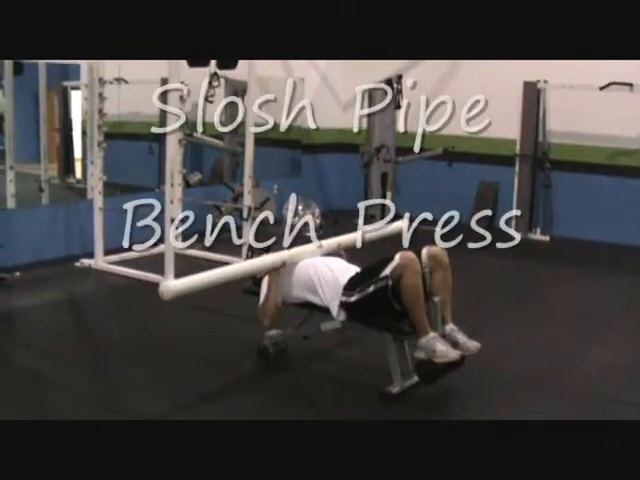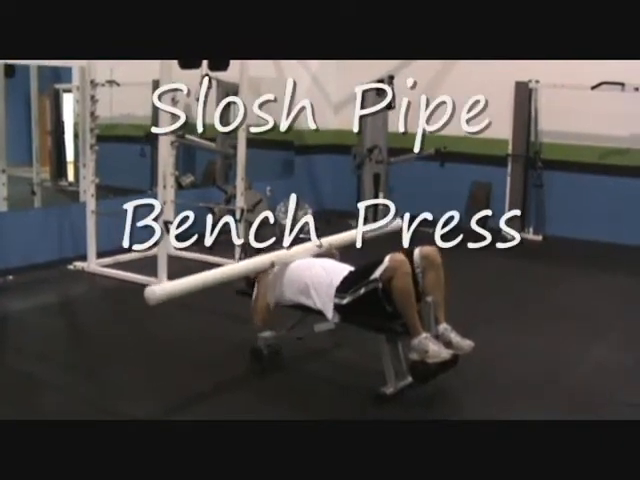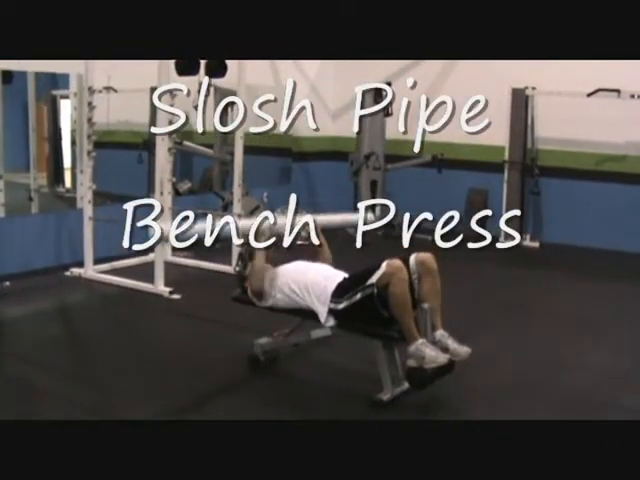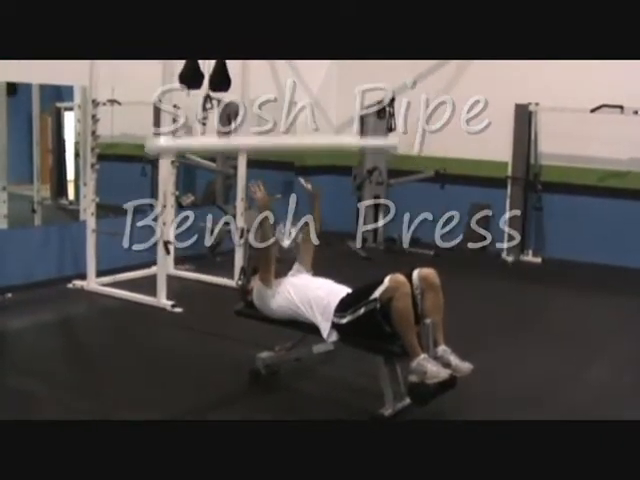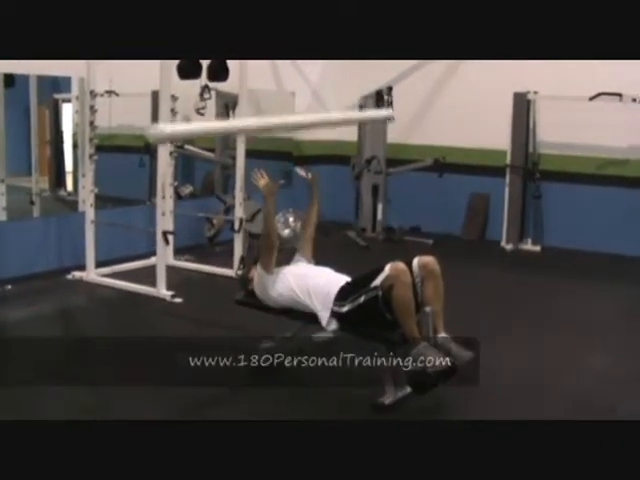
dt=1s
person 1, frame 1
left shoulder: (297, 264)
right shoulder: (273, 279)
right elbow: (267, 320)
left wrist: (339, 253)
right wrist: (274, 273)
left hip: (360, 281)
right hip: (348, 295)
left knee: (436, 255)
right knee: (407, 261)
left ankle: (448, 331)
right ankle: (426, 341)
person 1, frame 2
left shoulder: (291, 266)
right shoulder: (268, 280)
right elbow: (260, 323)
left wrist: (334, 255)
right wrist: (263, 275)
left hip: (352, 281)
right hip: (341, 296)
left knee: (429, 254)
right knee: (397, 262)
left ankle: (442, 330)
right ankle: (419, 341)
person 1, frame 3
left shoulder: (285, 272)
right shoulder: (260, 290)
left elbow: (327, 261)
right elbow: (257, 286)
left wrist: (317, 231)
right wrist: (259, 247)
left hip: (348, 288)
right hip: (336, 301)
left knee: (425, 261)
right knee: (394, 268)
left ankle: (439, 336)
right ankle: (416, 347)
person 1, frame 4
left shoulder: (292, 280)
right shoulder: (265, 297)
left elbow: (308, 243)
right elbow: (265, 257)
left wrist: (314, 200)
right wrist: (264, 211)
left hip: (353, 305)
right hip: (339, 316)
left knee: (428, 277)
right knee: (397, 283)
left ankle: (441, 352)
right ankle: (418, 363)
person 1, frame 5
left shoulder: (295, 269)
right shoulder: (266, 286)
left elbow: (308, 235)
right elbow: (269, 245)
left wrist: (315, 190)
right wrist: (269, 197)
left hip: (354, 294)
right hip: (340, 305)
left knee: (428, 264)
right knee: (398, 272)
left ankle: (441, 339)
